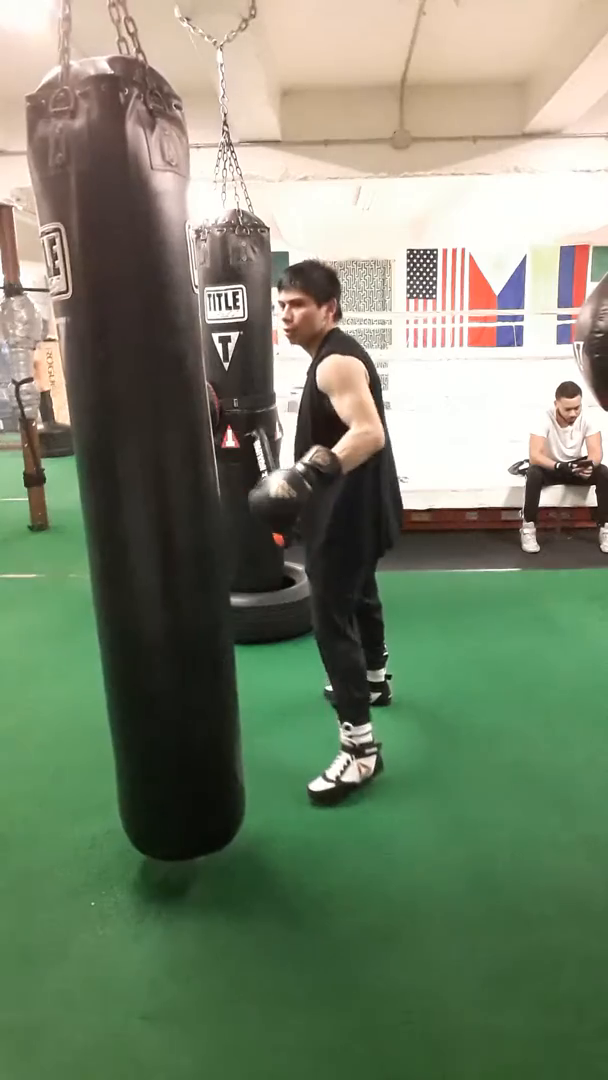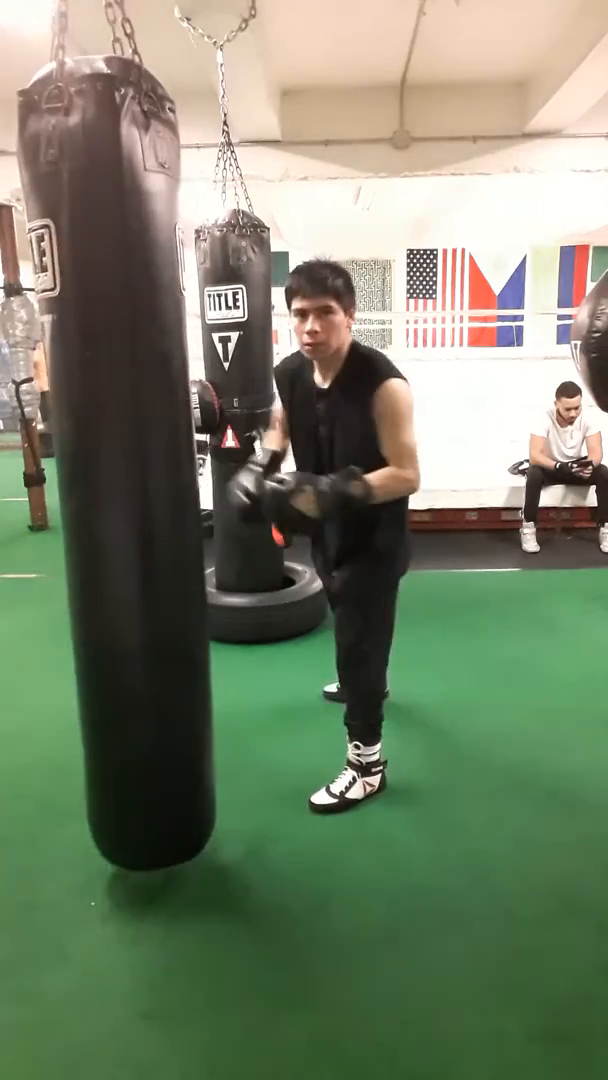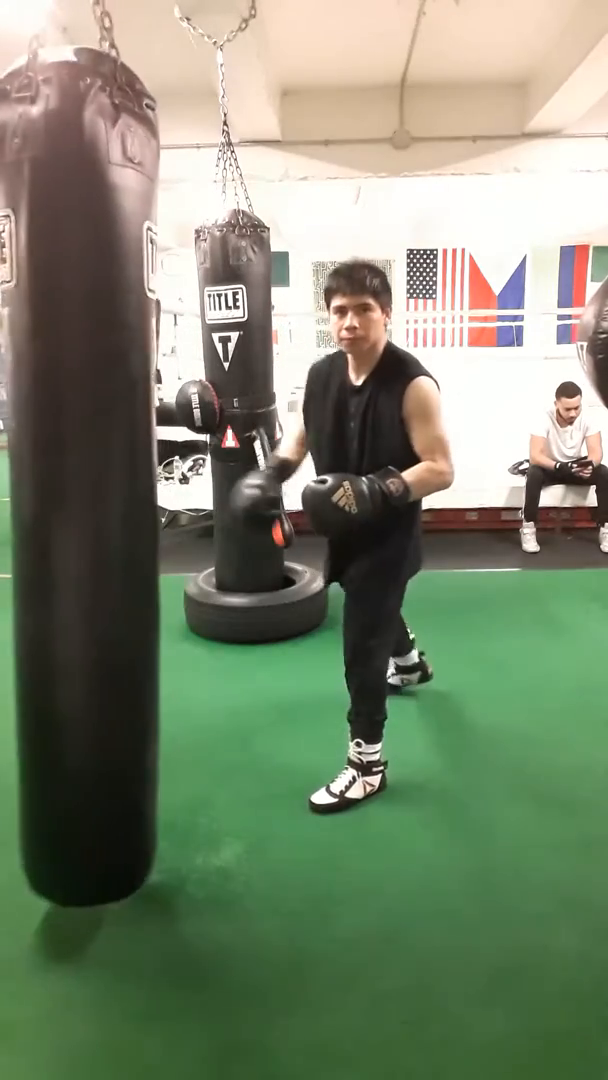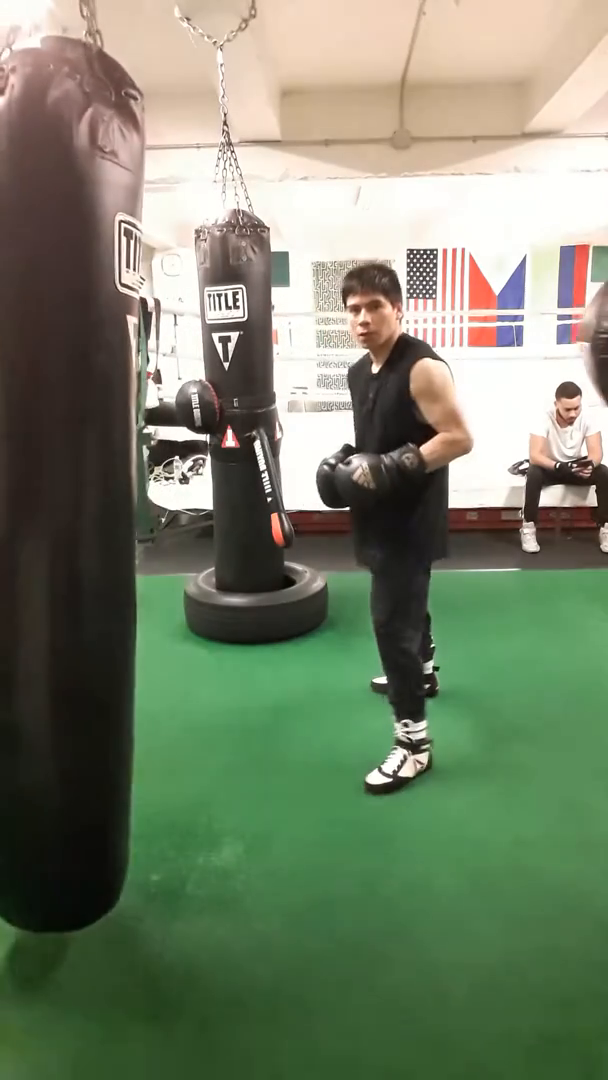
dt=0.4s
person 1, frame 1
left shoulder: (336, 360)
right shoulder: (334, 356)
left elbow: (368, 434)
left wrist: (303, 475)
right wrist: (304, 475)
left hip: (346, 512)
right hip: (356, 508)
left knee: (332, 619)
right knee: (359, 596)
left ankle: (360, 746)
right ankle: (374, 679)
person 1, frame 2
left shoulder: (384, 385)
right shoulder: (289, 373)
left elbow: (406, 476)
left wrist: (330, 492)
right wrist: (258, 469)
left hip: (373, 536)
right hip: (331, 530)
left knee: (357, 641)
right knee: (353, 622)
left ankle: (367, 764)
right ankle: (367, 683)
person 1, frame 3
left shoulder: (413, 384)
right shoulder: (321, 375)
left elbow: (440, 469)
right elbow: (300, 440)
left wrist: (372, 491)
right wrist: (267, 478)
left hip: (388, 534)
right hip: (348, 529)
left knee: (362, 641)
right knee: (376, 613)
left ankle: (366, 763)
right ankle: (410, 663)
person 1, frame 4
left shoulder: (421, 366)
right shoulder: (359, 372)
left elbow: (459, 437)
left wrist: (395, 466)
right wrist: (345, 462)
left hip: (412, 515)
right hip: (380, 512)
left knee: (392, 615)
right knee: (406, 598)
left ankle: (413, 740)
right ankle: (420, 669)
